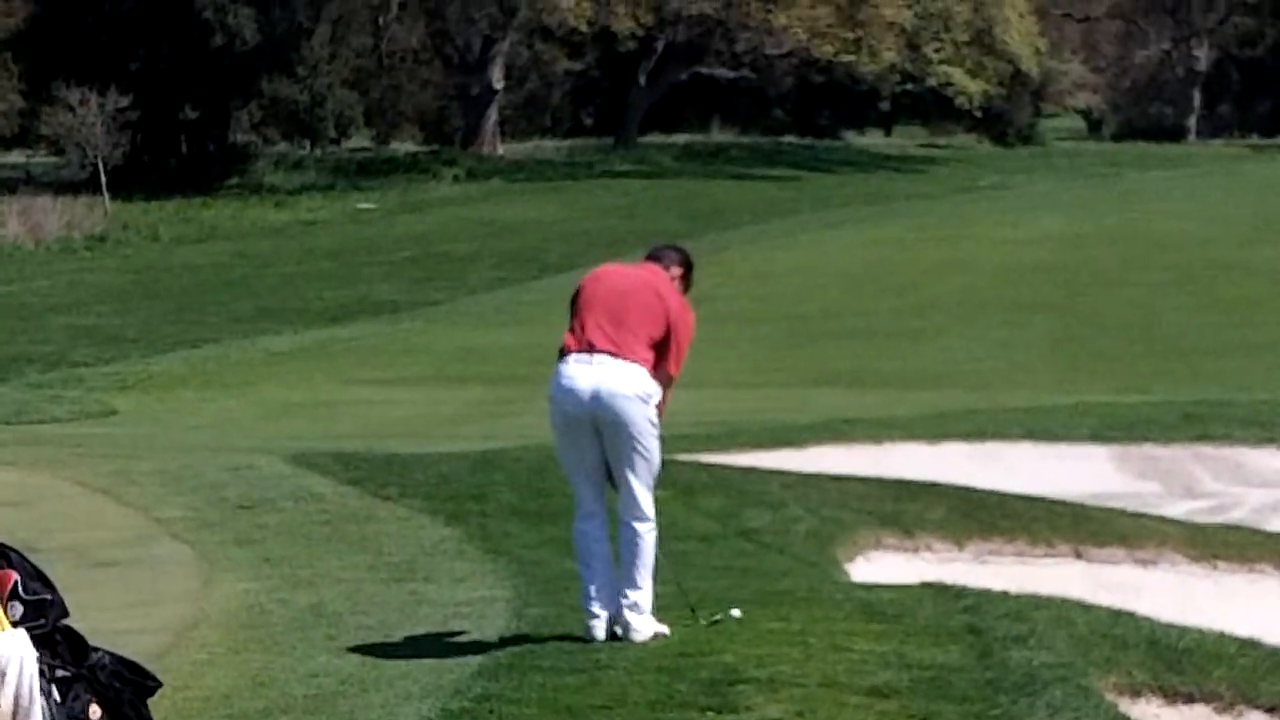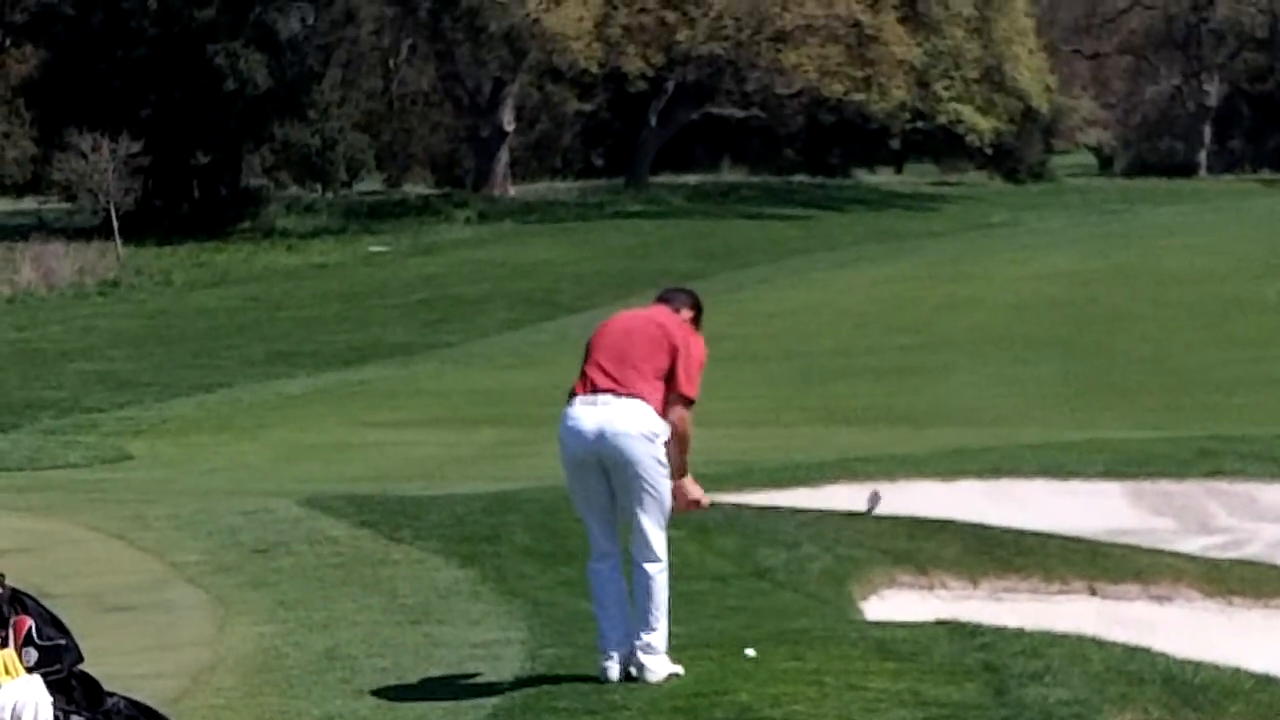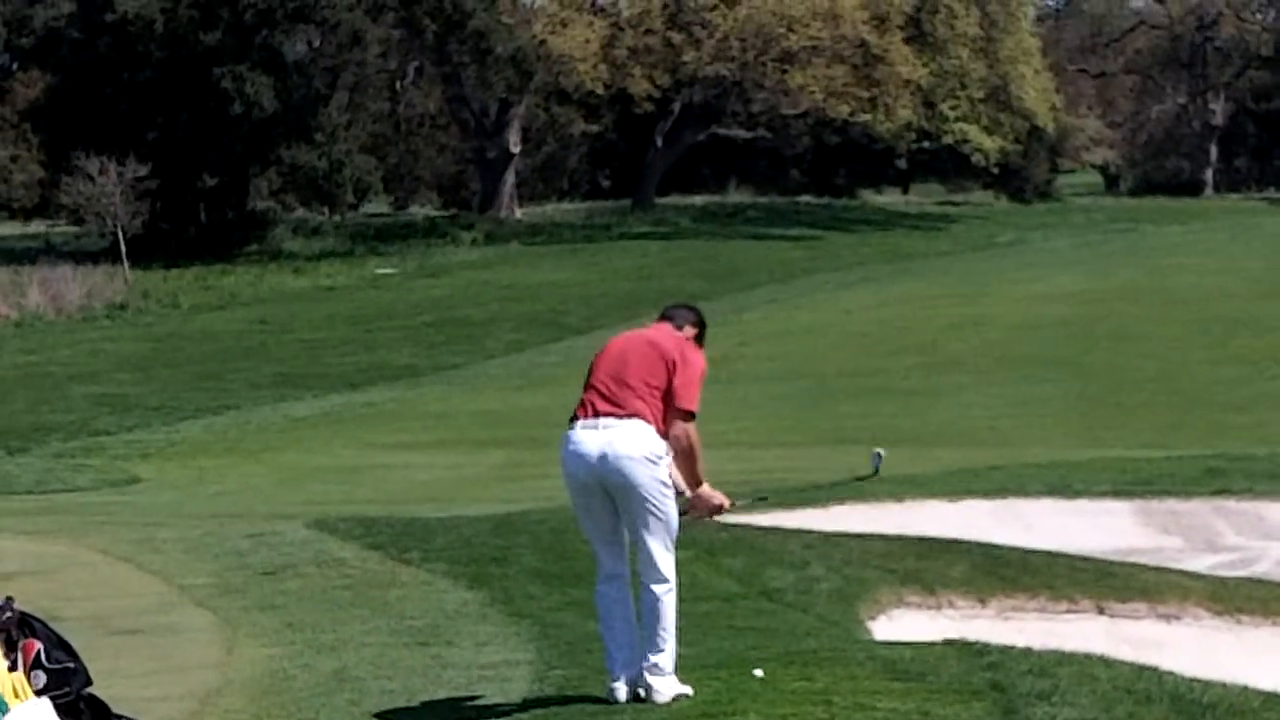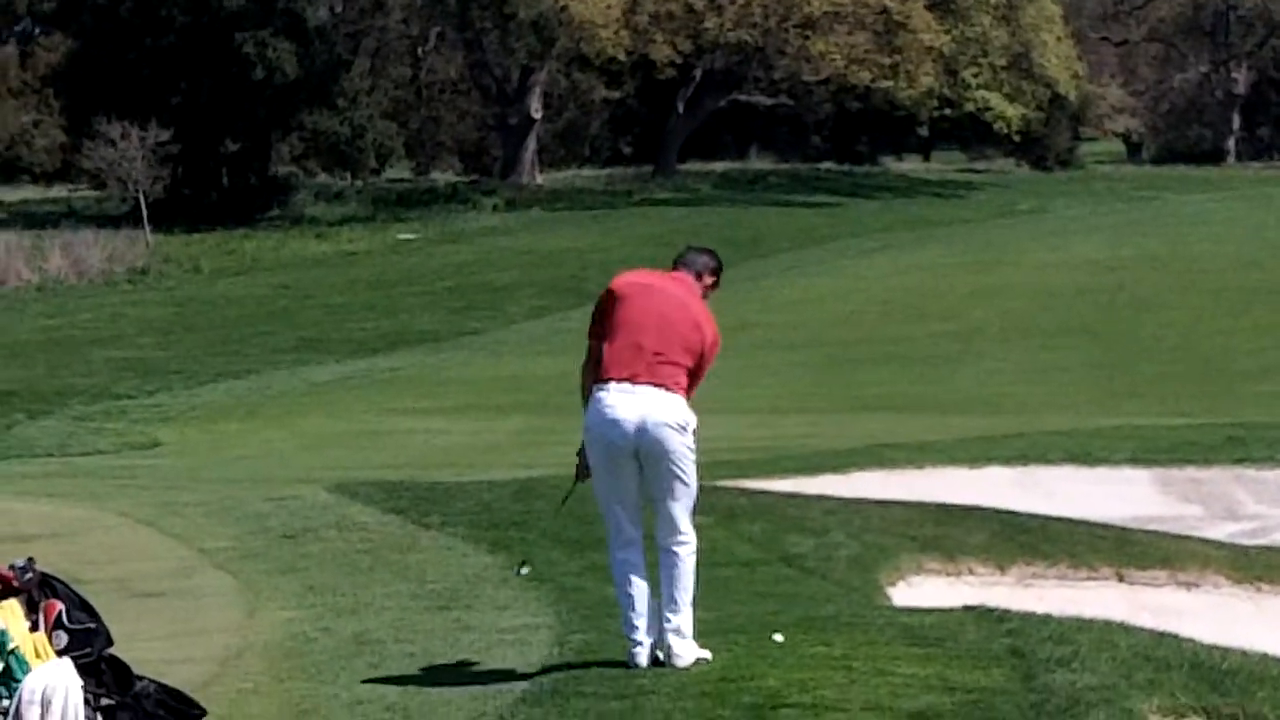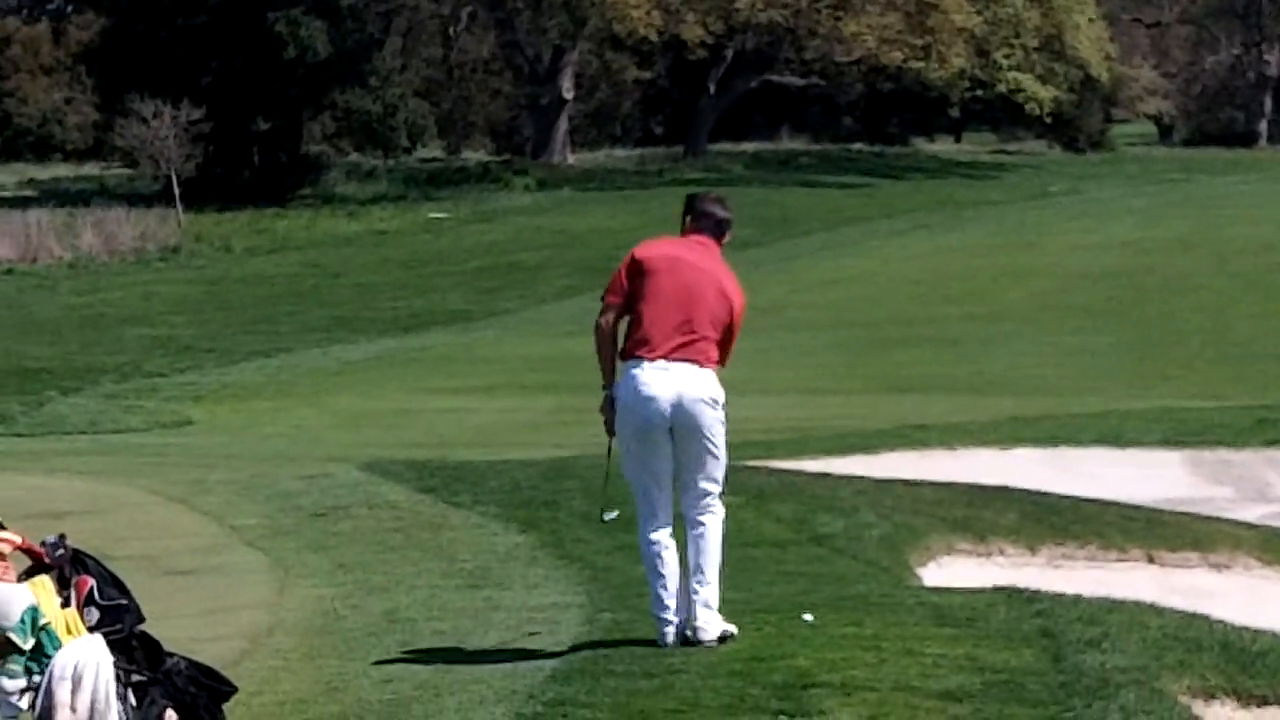
dt=0.3s
person 1, frame 1
left shoulder: (597, 276)
right shoulder: (677, 305)
right elbow: (662, 385)
right wrist: (647, 436)
left hip: (570, 379)
right hip: (625, 383)
left knee: (588, 509)
right knee: (637, 512)
left ankle: (599, 616)
right ankle: (635, 617)
person 1, frame 2
left shoulder: (613, 324)
right shoulder: (687, 336)
right elbow: (676, 417)
left wrist: (674, 479)
right wrist: (681, 479)
left hip: (576, 421)
right hip: (627, 421)
left knee: (603, 549)
right knee: (650, 550)
left ankle: (614, 657)
right ankle: (650, 657)
person 1, frame 3
left shoulder: (616, 344)
right shoulder: (686, 352)
right elbow: (679, 432)
left wrist: (688, 490)
right wrist: (698, 487)
left hip: (579, 444)
right hip: (630, 444)
left knee: (611, 572)
right knee: (657, 572)
left ankle: (622, 679)
right ankle: (658, 678)
person 1, frame 4
left shoulder: (624, 283)
right shoulder: (707, 323)
left elbow: (593, 359)
left wrist: (589, 432)
left hip: (609, 406)
right hip: (665, 412)
left knee: (625, 539)
right knee: (678, 537)
left ankle: (641, 645)
right ankle: (679, 643)
person 1, frame 5
left shoulder: (646, 252)
right shoulder: (732, 287)
left elbow: (606, 324)
left wrist: (610, 388)
left hip: (642, 383)
right hip: (697, 387)
left knee: (654, 515)
right knee: (705, 507)
left ankle: (669, 623)
right ankle: (705, 616)
